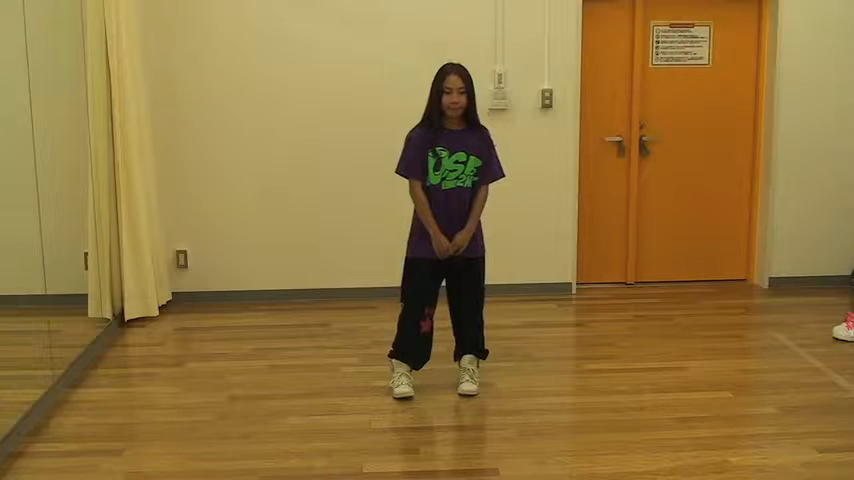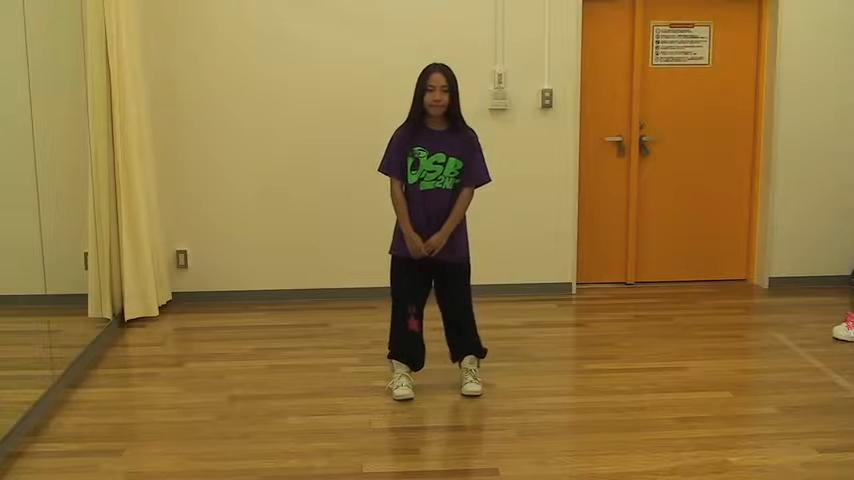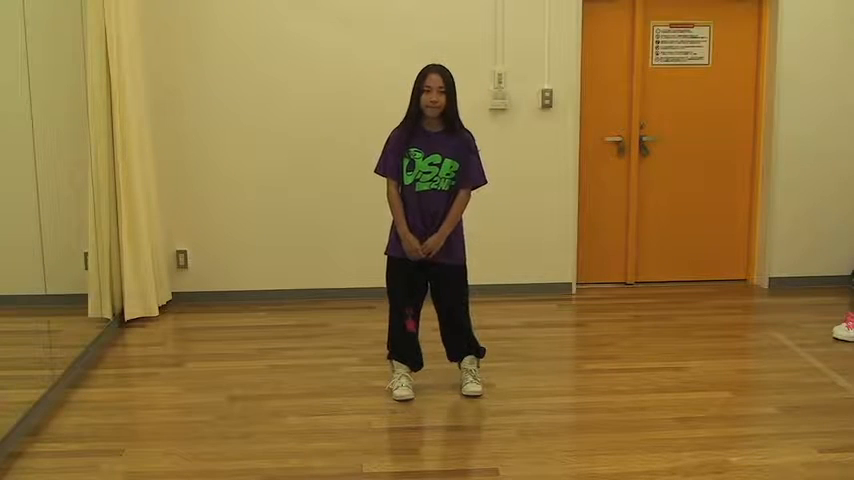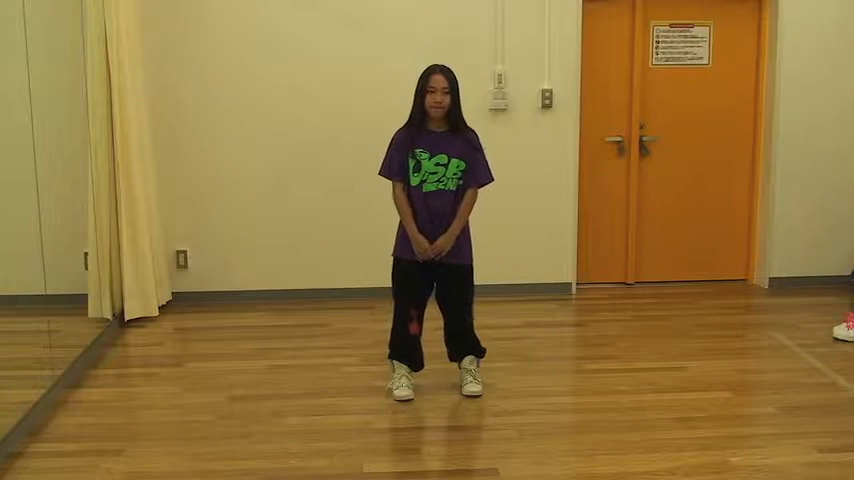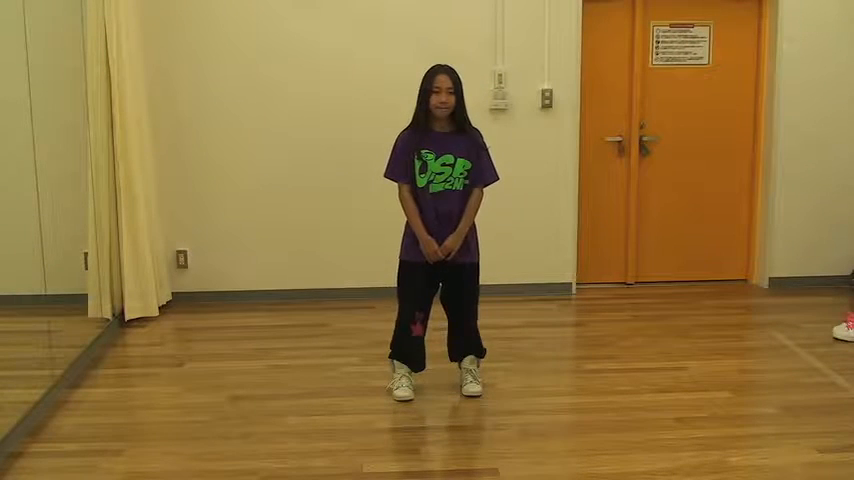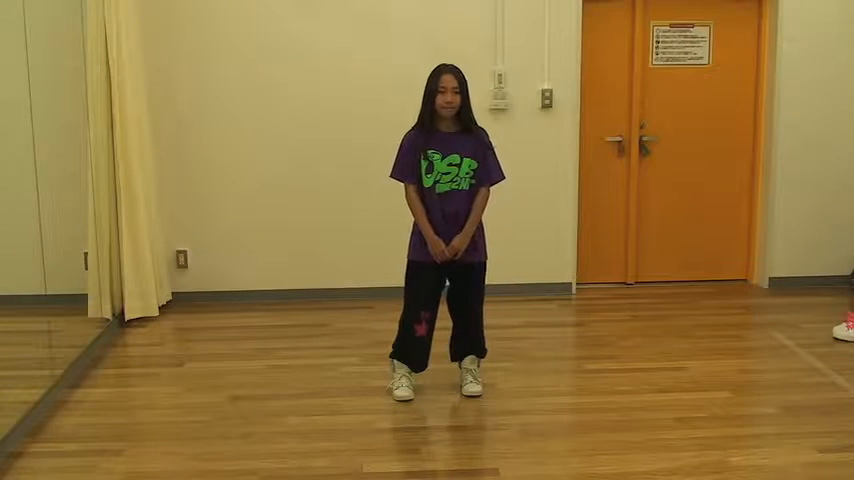
dt=0.4s
person 1, frame 1
left shoulder: (480, 137)
right shoulder: (421, 137)
left elbow: (483, 188)
right elbow: (415, 188)
left wrist: (467, 231)
right wrist: (436, 235)
left hip: (468, 240)
right hip: (427, 238)
left knee: (468, 304)
right knee: (418, 304)
left ankle: (469, 363)
right ankle: (403, 366)
person 1, frame 2
left shoulder: (465, 139)
right shoulder: (405, 136)
left elbow: (467, 190)
right elbow: (396, 187)
left wrist: (443, 234)
right wrist: (409, 234)
left hip: (451, 241)
right hip: (410, 240)
left knee: (457, 304)
right knee: (407, 306)
left ankle: (469, 364)
right ankle: (402, 367)
person 1, frame 3
left shoulder: (462, 141)
right shoulder: (402, 137)
left elbow: (465, 193)
right elbow: (392, 188)
left wrist: (440, 236)
right wrist: (405, 235)
left hip: (447, 242)
right hip: (406, 242)
left knee: (454, 306)
right knee: (404, 307)
left ankle: (469, 365)
right ankle: (402, 368)
person 1, frame 4
left shoulder: (466, 140)
right shoulder: (405, 138)
left elbow: (471, 191)
right elbow: (398, 190)
left wrist: (450, 236)
right wrist: (415, 236)
left hip: (454, 242)
right hip: (412, 243)
left knee: (458, 307)
right knee: (408, 308)
left ankle: (468, 365)
right ankle: (402, 369)
person 1, frame 5
left shoulder: (471, 140)
right shoulder: (410, 139)
left elbow: (477, 191)
right elbow: (404, 191)
left wrist: (458, 236)
right wrist: (424, 238)
left hip: (461, 243)
right hip: (419, 243)
left knee: (463, 308)
right knee: (413, 308)
left ankle: (469, 366)
right ankle: (402, 369)
person 1, frame 6
left shoulder: (477, 139)
right shoulder: (416, 139)
left elbow: (483, 190)
right elbow: (411, 191)
left wrist: (465, 236)
right wrist: (431, 238)
left hip: (468, 242)
right hip: (427, 243)
left knee: (468, 306)
right knee: (418, 308)
left ankle: (469, 366)
right ankle: (403, 369)
